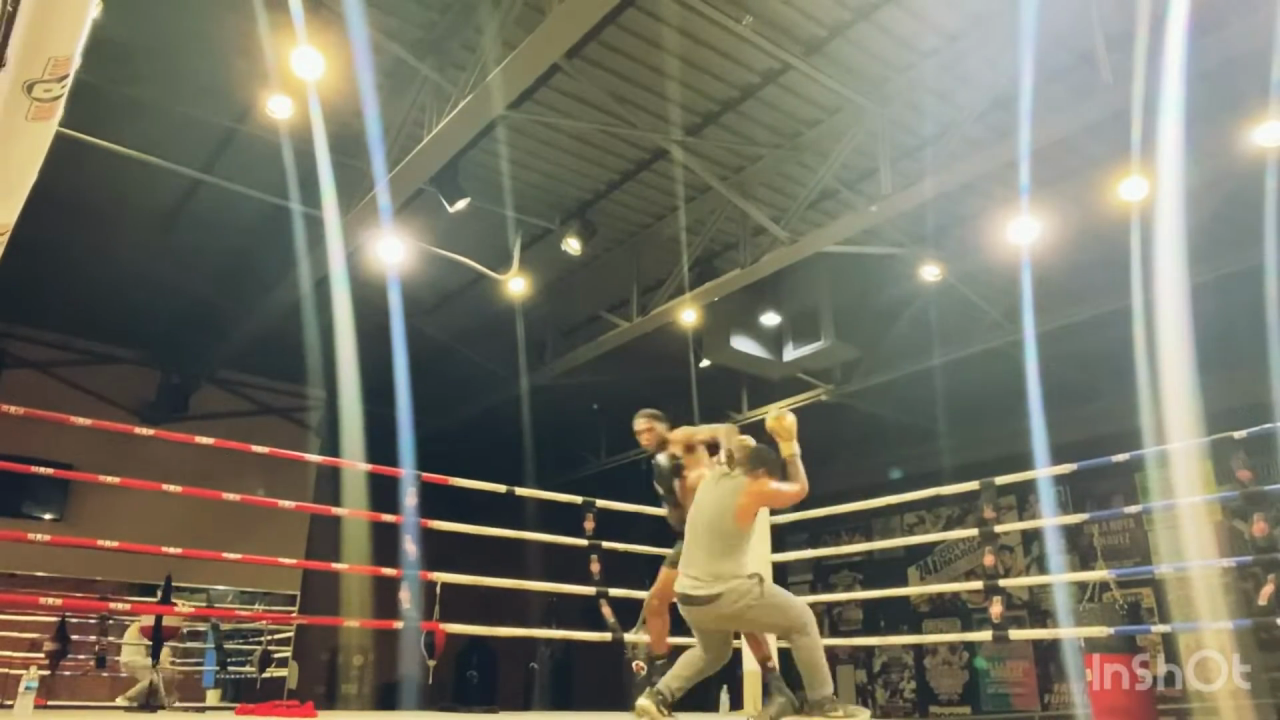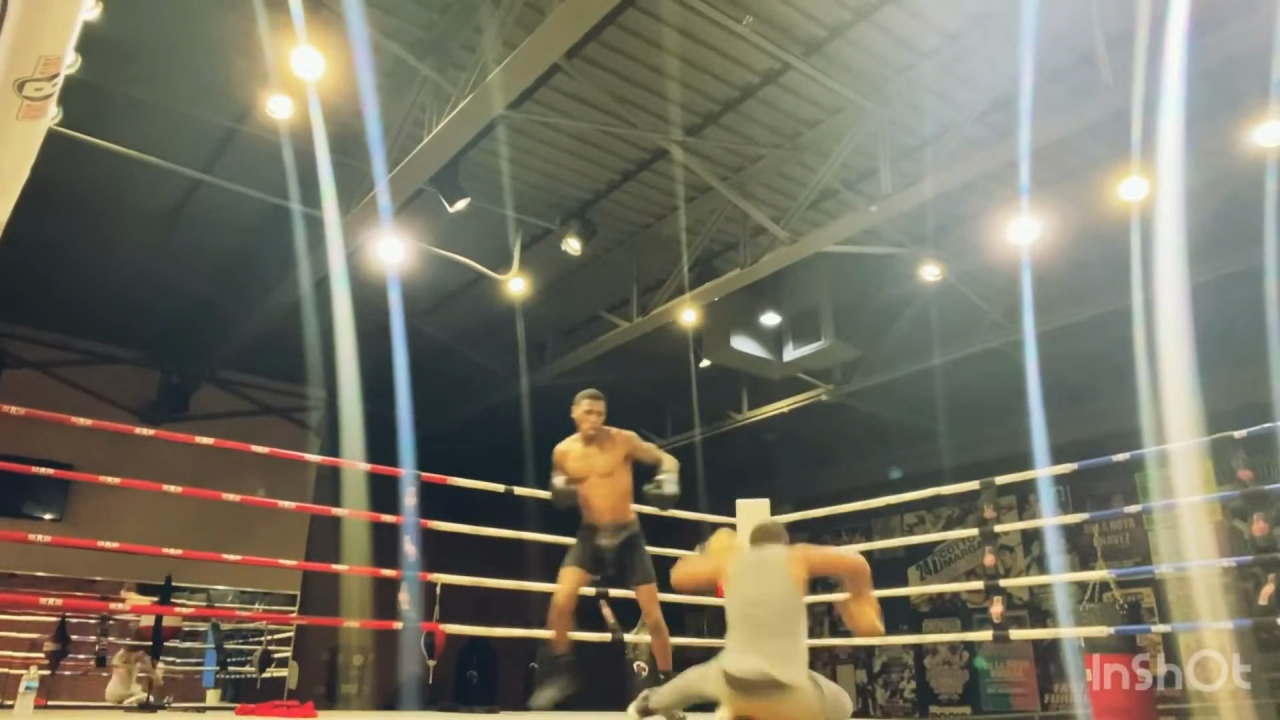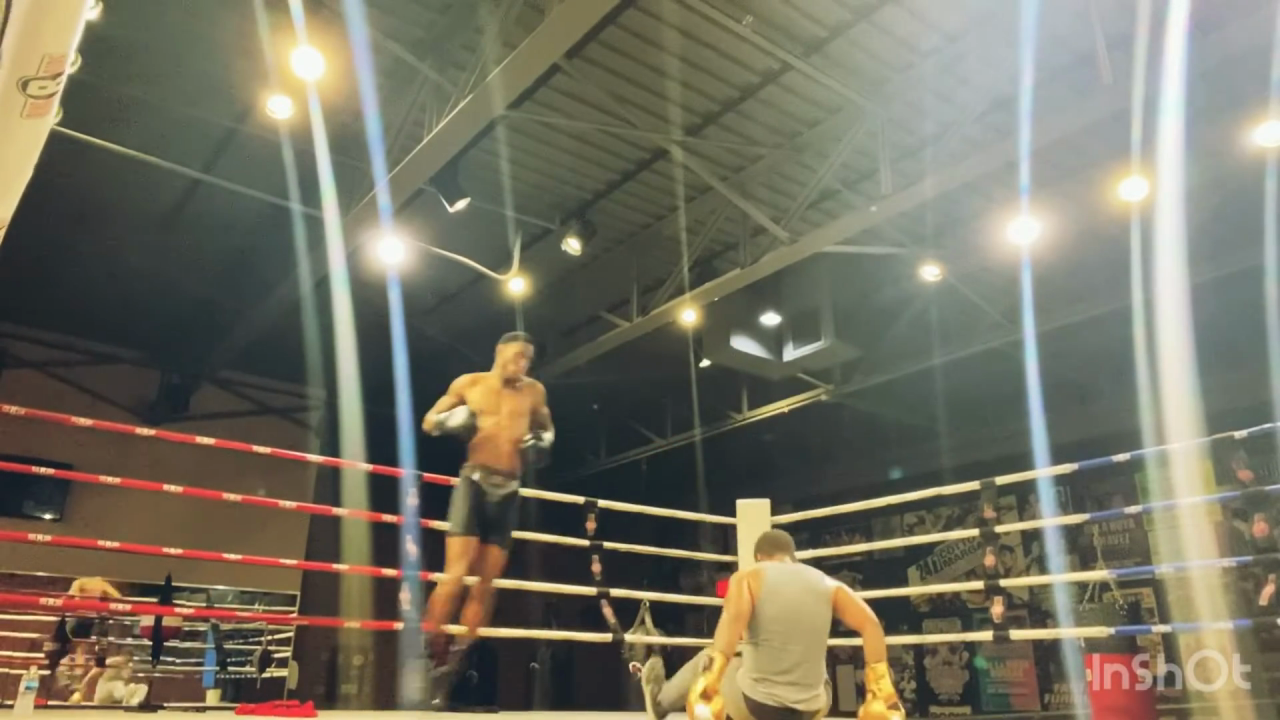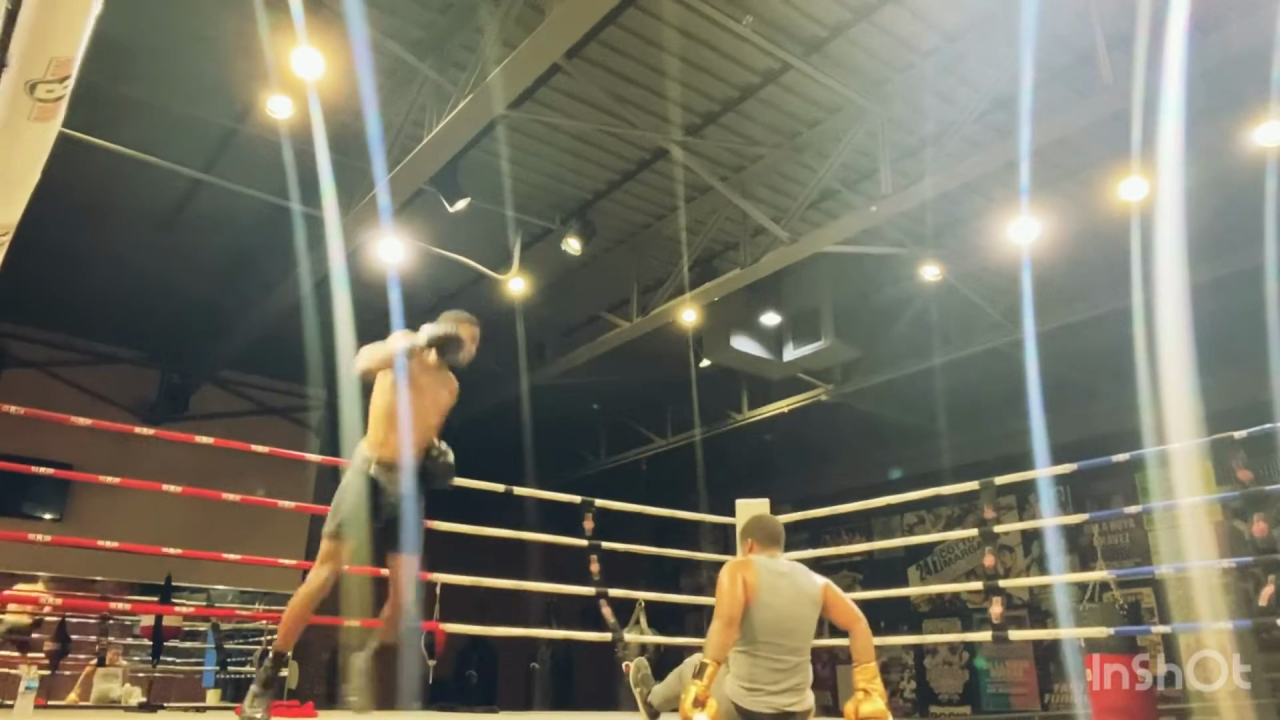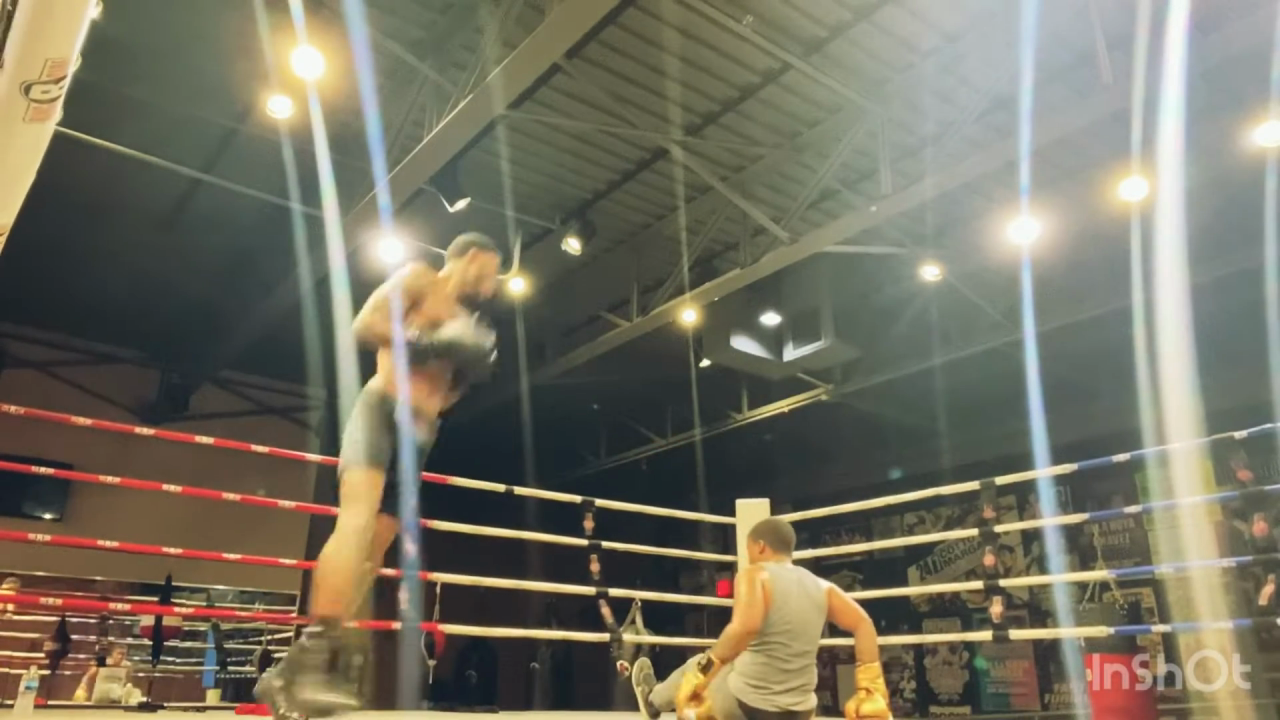
dt=0.4s
person 1, frame 1
left shoulder: (683, 439)
right shoulder: (660, 470)
left elbow: (726, 430)
left wrist: (728, 458)
right wrist: (667, 487)
right knee: (654, 603)
left ankle: (776, 686)
right ankle: (660, 684)
person 1, frame 2
left shoulder: (624, 441)
right shoulder: (564, 452)
left elbow: (666, 460)
right elbow: (562, 487)
left wrist: (669, 483)
right wrist: (559, 491)
left hip: (627, 537)
right hip: (589, 538)
left knee: (652, 617)
right knee: (561, 602)
right ankle: (563, 674)
person 1, frame 3
left shoulder: (532, 391)
right shoulder: (467, 384)
left elbow: (546, 426)
right elbow: (428, 423)
left wrist: (544, 440)
right wrist: (448, 422)
left hip: (507, 491)
right hip: (475, 484)
left knee: (488, 583)
right knee: (455, 575)
left ankle: (449, 667)
right ankle: (432, 657)
person 1, frame 4
left shoulder: (451, 386)
right shoulder: (404, 350)
right elbow: (363, 365)
left wrist: (437, 454)
right wrist: (417, 343)
right hip: (369, 474)
left knee: (405, 597)
right knee: (324, 575)
left ankle: (367, 657)
right ankle: (269, 675)
person 1, frame 5
left shoulder: (457, 315)
right shoulder: (415, 278)
right elbow: (363, 326)
left wrist: (471, 358)
right wrist: (426, 340)
left hip: (417, 435)
right hip: (379, 410)
left knee: (364, 562)
right knee: (358, 520)
left ankle: (292, 674)
right ankle: (310, 665)
person 2, frame 1
left shoulder: (711, 479)
right shoulder: (755, 489)
right elbow: (799, 491)
right wrist: (789, 444)
left hip: (689, 599)
right hip: (728, 595)
left knee: (714, 652)
right knee: (802, 620)
left ankle: (659, 695)
person 2, frame 2
left shoulder: (731, 561)
right shoulder: (796, 558)
left elbow: (678, 577)
right elbow: (855, 563)
left wrist: (710, 552)
right wrist: (860, 601)
left hip: (736, 687)
right hip: (789, 695)
left knee: (708, 675)
person 2, frame 3
left shoulder: (748, 578)
right shoulder: (828, 584)
left elbow: (734, 618)
right elbow: (870, 625)
left wrist: (708, 679)
right wrist: (881, 690)
left knee: (709, 660)
person 2, frame 4
left shoulder: (737, 569)
right shoulder: (816, 582)
left elbow: (725, 620)
right elbow: (857, 625)
left wrist: (698, 685)
right wrist: (868, 691)
left knee: (695, 666)
person 2, frame 5
left shoulder: (755, 575)
right shoulder: (820, 587)
left elbow: (745, 626)
right elbow: (863, 625)
left wrist: (702, 671)
right wrist: (871, 689)
left knee: (695, 672)
